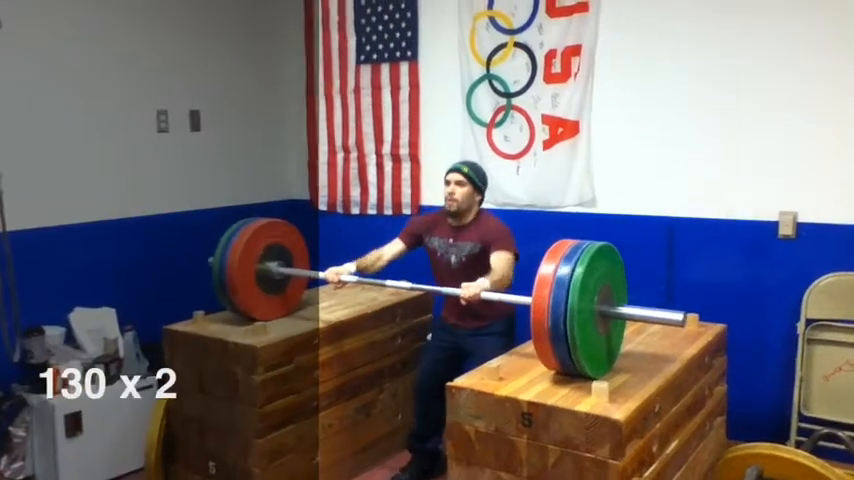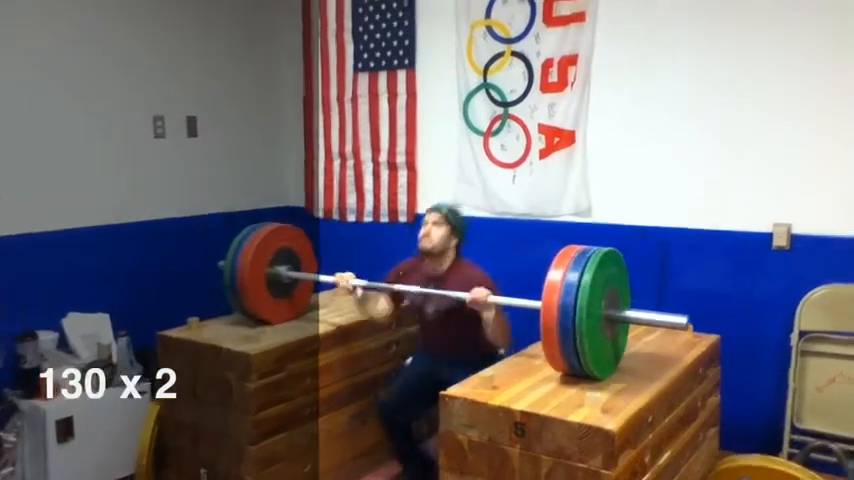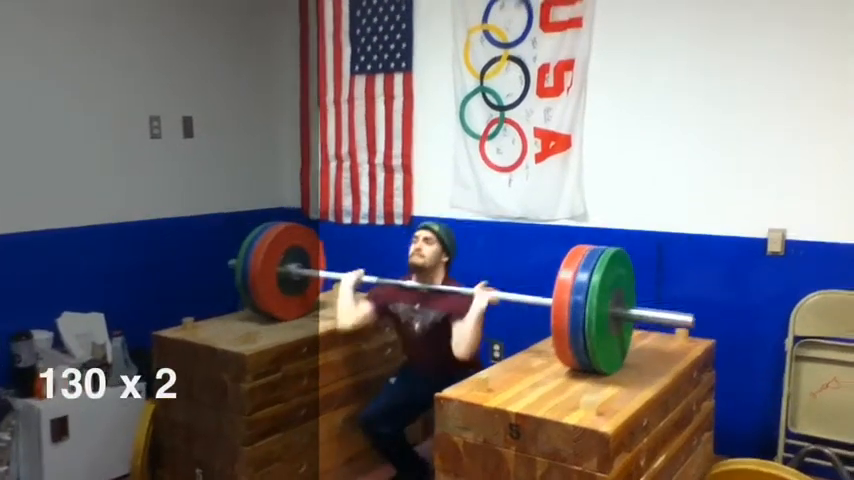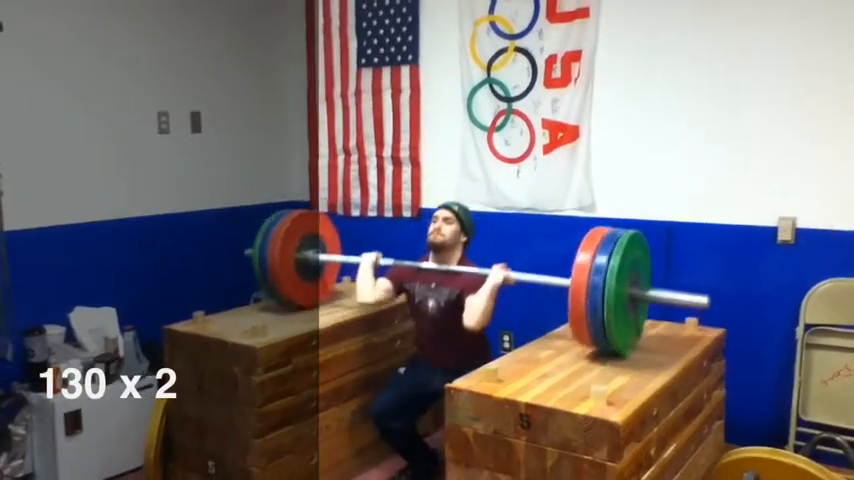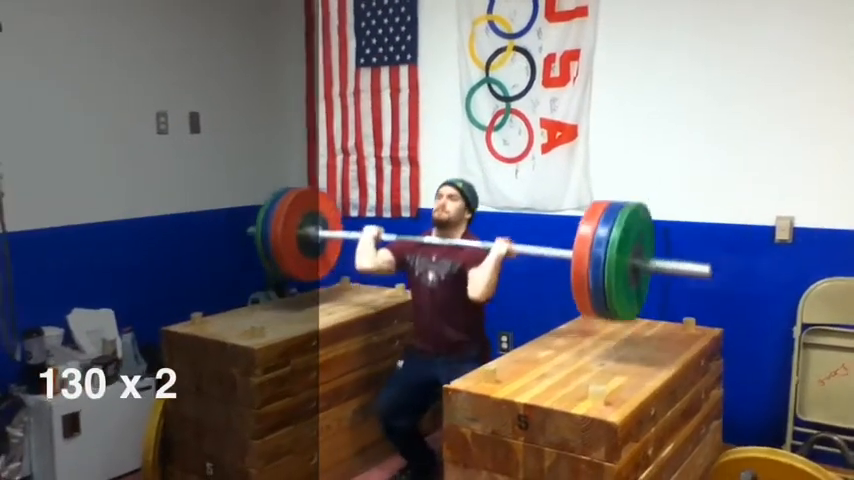
dt=0.2s
person 1, frame 1
left shoulder: (493, 230)
right shoulder: (426, 224)
left elbow: (503, 271)
right elbow: (385, 254)
left wrist: (481, 287)
right wrist: (349, 269)
left hip: (491, 330)
right hip: (451, 324)
right knee: (426, 388)
person 1, frame 2
left shoulder: (472, 280)
right shoulder: (404, 273)
left elbow: (502, 341)
right elbow: (378, 313)
left wrist: (487, 309)
right wrist: (356, 291)
left hip: (469, 364)
right hip: (430, 356)
right knee: (391, 407)
person 1, frame 3
left shoulder: (457, 299)
right shoulder: (392, 292)
left elbow: (463, 353)
right elbow: (346, 322)
left wrist: (478, 307)
right wrist: (348, 284)
left hip: (458, 381)
right hip: (416, 374)
right knee: (374, 420)
person 1, frame 4
left shoulder: (472, 278)
right shoulder: (409, 272)
left elbow: (473, 323)
right elbow: (366, 297)
left wrist: (494, 283)
right wrist: (367, 264)
left hip: (467, 369)
right hip: (425, 364)
right knee: (383, 413)
person 1, frame 5
left shoulder: (474, 252)
right shoulder: (411, 247)
left elbow: (478, 293)
right elbow: (366, 264)
left wrist: (497, 256)
right wrist: (368, 237)
left hip: (464, 357)
right hip: (421, 352)
right knee: (390, 412)
